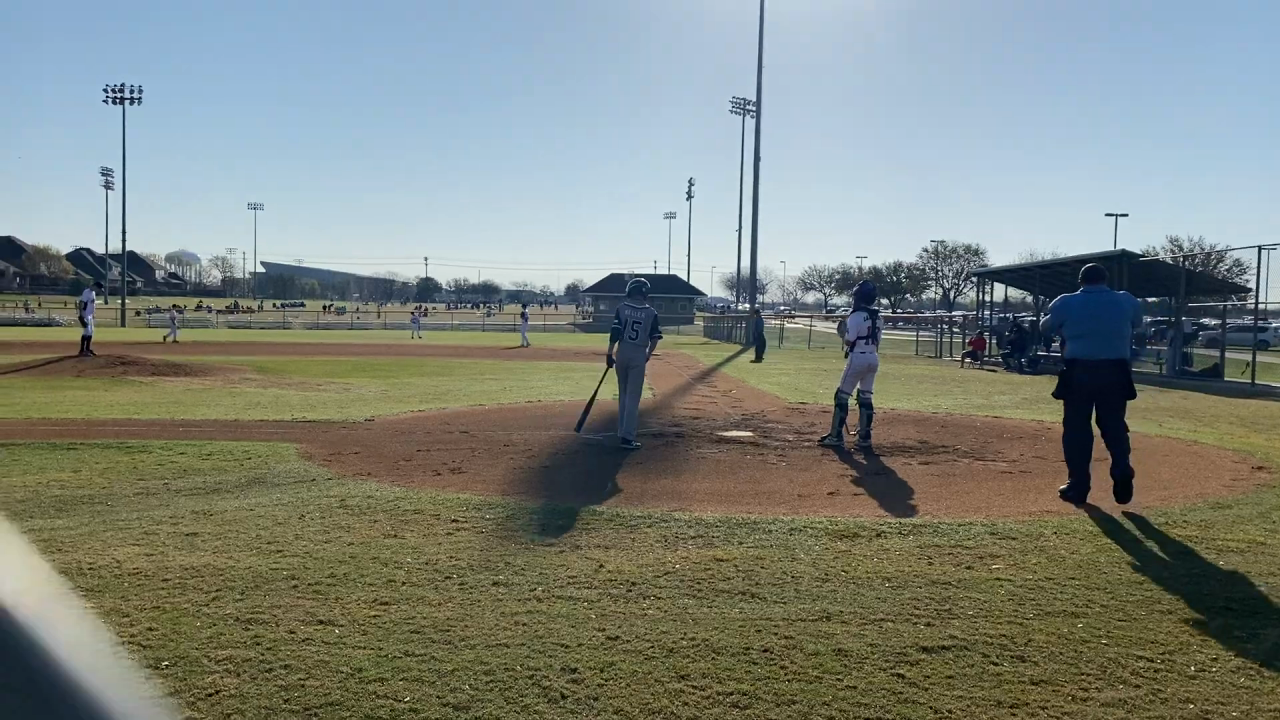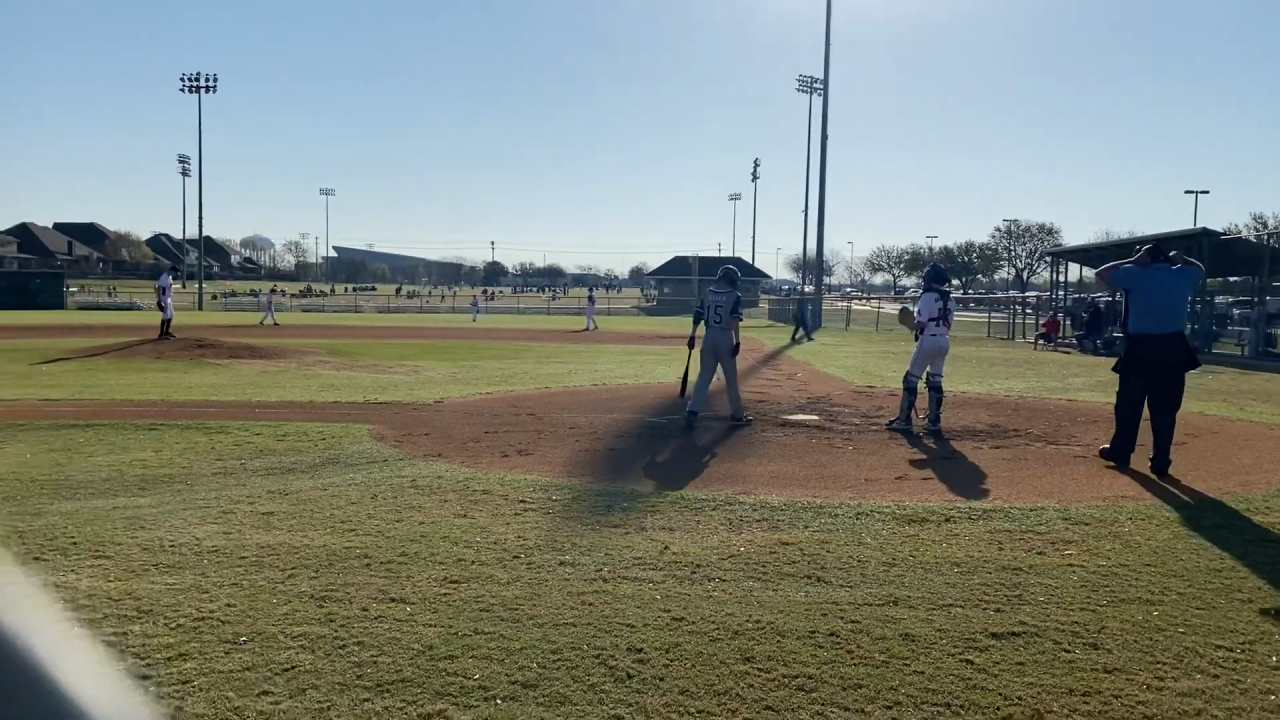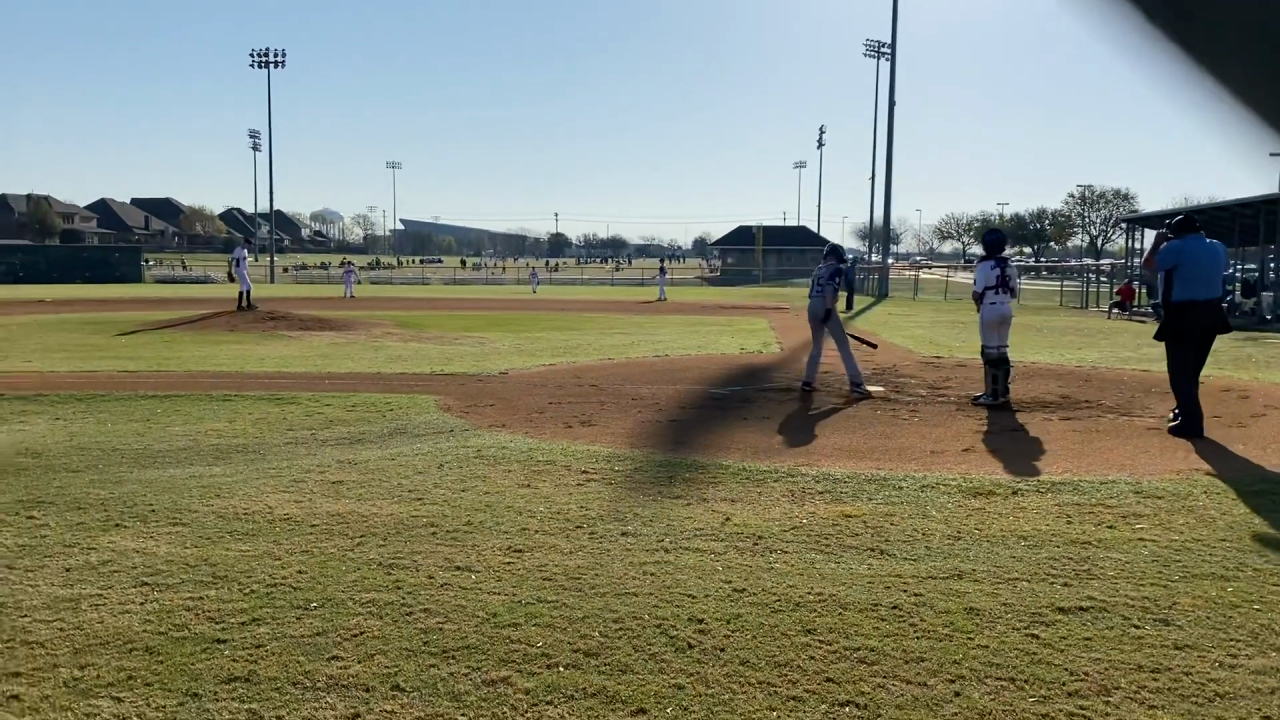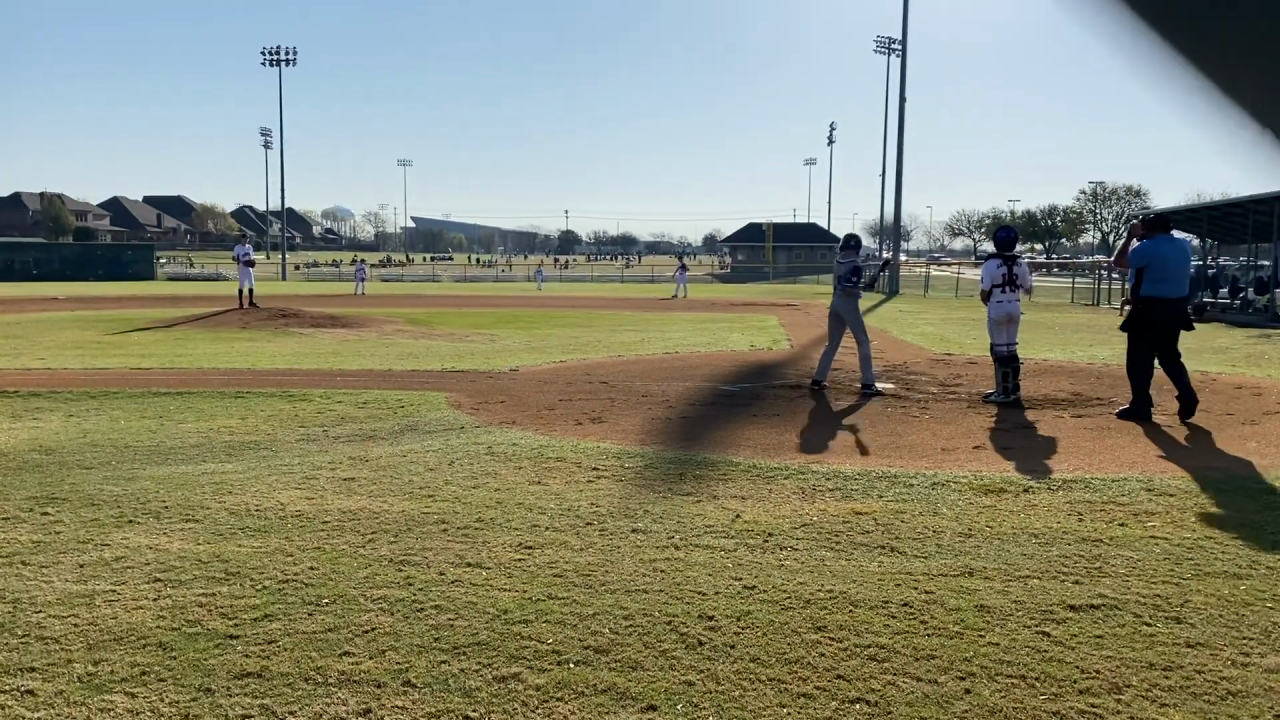
dt=1s
person 1, frame 1
left shoulder: (1067, 303)
right shoulder: (1126, 302)
left elbow: (1045, 327)
right elbow: (1137, 323)
left hip: (1079, 373)
right hip: (1115, 373)
left knee: (1076, 430)
right knee: (1115, 428)
left ankle: (1078, 487)
right ankle: (1122, 480)
person 1, frame 2
left shoulder: (1136, 274)
right shoulder: (1183, 275)
left elbow: (1101, 274)
right elbow: (1200, 270)
left wrist: (1132, 261)
right wrist: (1182, 260)
left hip: (1141, 349)
right hip: (1174, 349)
left knee: (1129, 404)
right knee: (1166, 408)
left ankle: (1121, 452)
right ankle: (1160, 462)
person 1, frame 3
left shoulder: (1177, 247)
right shoulder: (1217, 248)
left elbow: (1149, 265)
right elbow: (1225, 266)
left wrist: (1158, 242)
left hip: (1182, 315)
right hip: (1211, 314)
left knee: (1180, 370)
right knee: (1192, 369)
left ankle: (1190, 421)
right ankle: (1186, 416)
person 1, frame 4
left shoulder: (1148, 248)
right shoulder: (1183, 245)
left elbow: (1119, 262)
left wrist: (1130, 237)
left hip: (1149, 311)
right hip: (1176, 310)
left knee: (1140, 360)
right knee: (1170, 357)
left ankle: (1141, 407)
right ankle: (1187, 399)
person 2, frame 1
left shoulder: (856, 316)
right shoulder: (877, 318)
left elbow: (849, 342)
right elbow: (876, 342)
left wrist: (843, 333)
left hip: (858, 359)
right hip: (873, 358)
left knee: (842, 396)
right knee: (866, 397)
left ankle: (836, 436)
right ankle: (864, 437)
person 2, frame 2
left shoulder: (927, 297)
right shoulder: (949, 299)
left elbow: (920, 324)
right elbow: (948, 325)
left hip: (928, 341)
right hip: (943, 342)
left knee: (911, 379)
right knee: (936, 381)
left ankle: (904, 420)
right ankle: (934, 421)
person 2, frame 3
left shoulder: (983, 265)
right shoulder: (1010, 267)
left elbow: (976, 294)
right elbow: (1014, 293)
left wrist: (977, 299)
left hip: (989, 310)
right hip: (1006, 309)
left knee: (990, 352)
right knee: (1002, 350)
left ankle: (992, 394)
right ankle: (1003, 392)
person 2, frame 4
left shoulder: (991, 264)
right shoulder: (1020, 264)
left elbow: (984, 292)
right elbow: (1028, 290)
left wrist: (987, 301)
left hip: (997, 309)
right hip: (1014, 308)
left knee: (999, 350)
right knee: (1011, 348)
left ankle: (1003, 392)
right ankle: (1014, 389)
person 3, frame 1
left shoulder: (622, 308)
right shoulder: (651, 312)
left elbow: (615, 332)
right elbow: (655, 338)
left wrist: (609, 354)
right wrist: (648, 355)
left hip: (622, 353)
right hip: (639, 355)
left knee: (623, 395)
right knee: (633, 397)
left ankle: (623, 434)
right ankle: (627, 437)
person 3, frame 2
left shoulder: (708, 294)
right shoulder: (734, 296)
left elbow: (698, 316)
right elbow: (735, 320)
left wrist: (692, 336)
right wrist: (738, 342)
left hip: (709, 337)
right hip: (725, 338)
left knee: (704, 376)
right knee: (731, 377)
left ankle: (693, 411)
right ankle: (737, 415)
person 3, frame 3
left shoulder: (818, 270)
right shoulder: (837, 269)
right elbow: (830, 288)
right wrist: (829, 309)
left hip: (812, 306)
right hip: (824, 308)
left knee: (817, 346)
right knee: (843, 345)
left ankle: (808, 382)
right ankle: (856, 384)
person 3, frame 4
left shoulder: (837, 263)
right shoulder: (855, 265)
right elbow: (850, 289)
left wrist: (858, 285)
right wrist: (861, 287)
left hip: (835, 303)
right hip: (849, 305)
left knee: (832, 344)
right knee: (863, 343)
left ankle: (818, 380)
right ankle: (867, 383)
